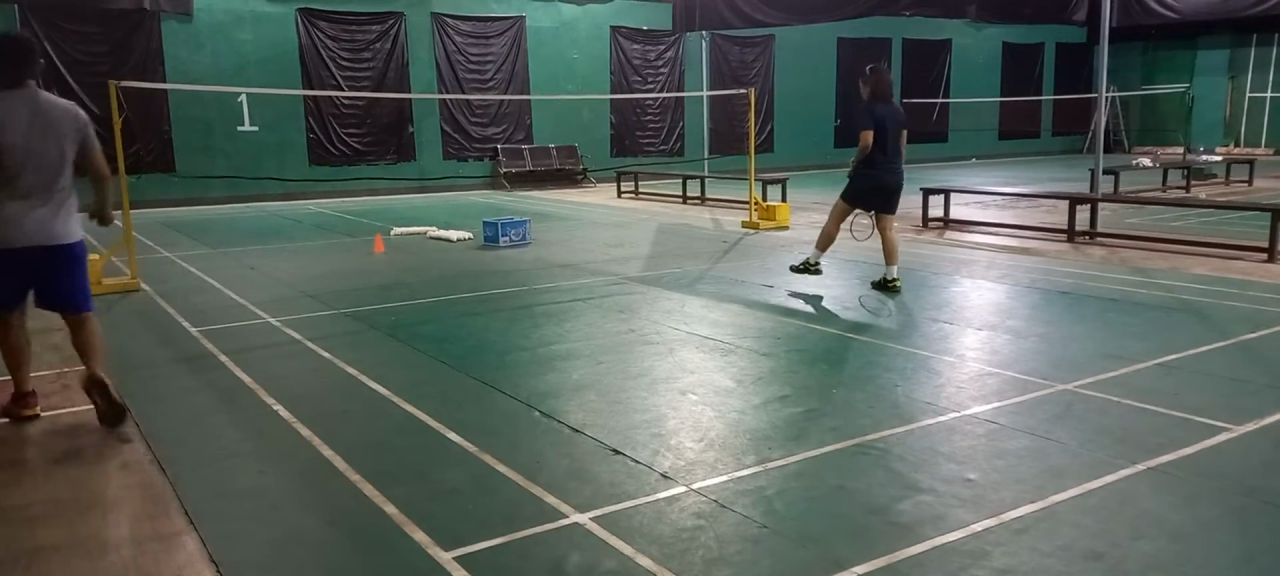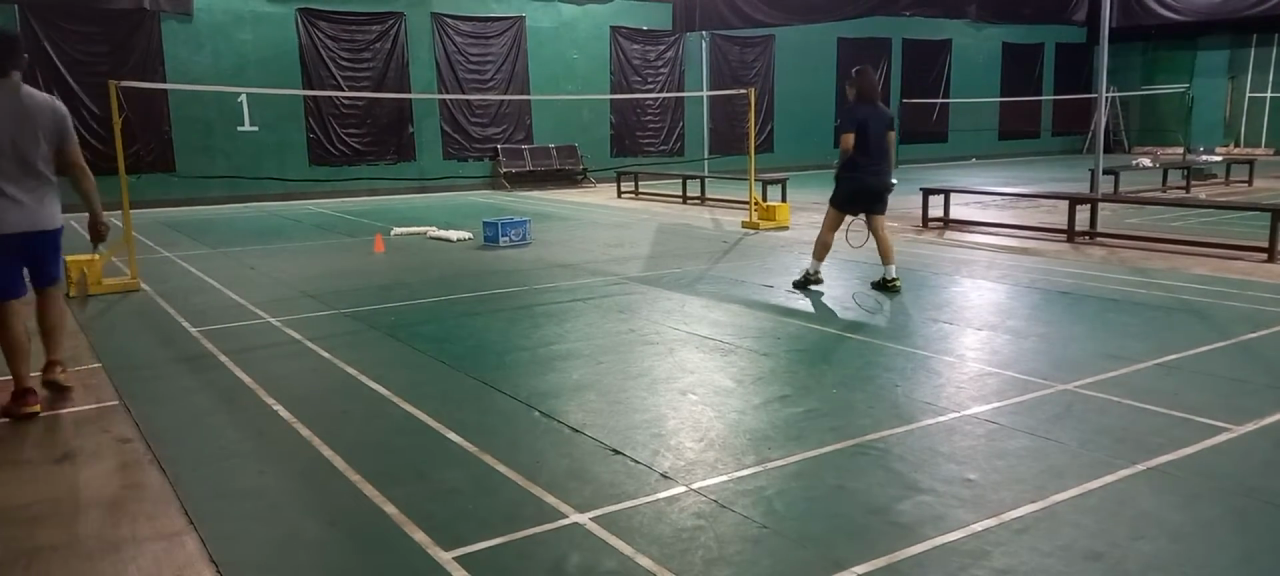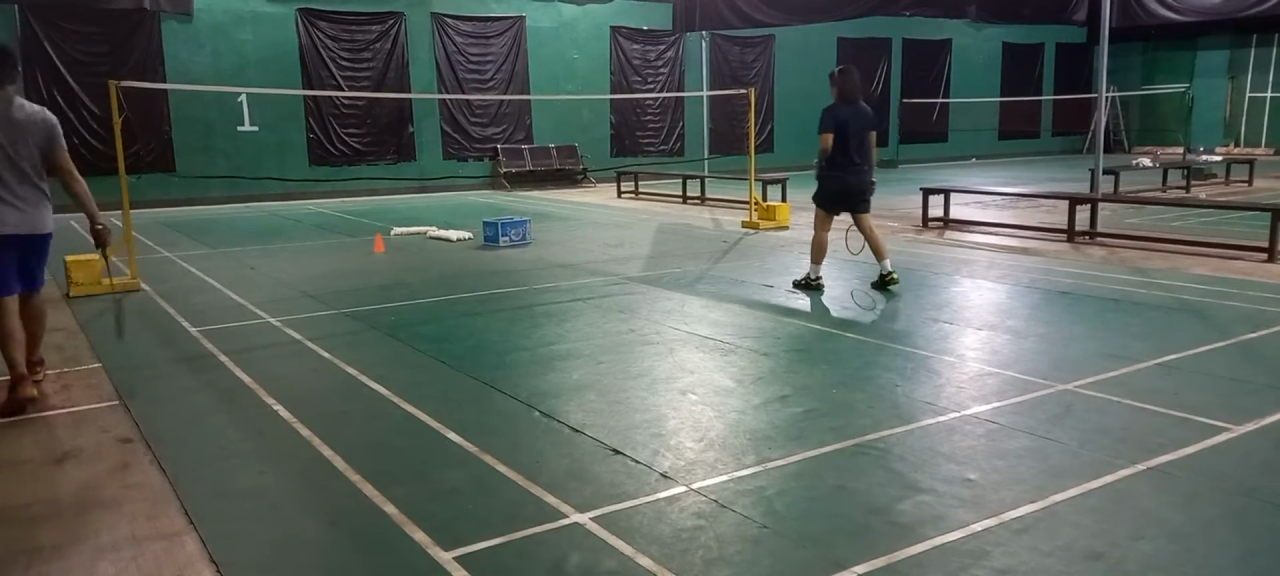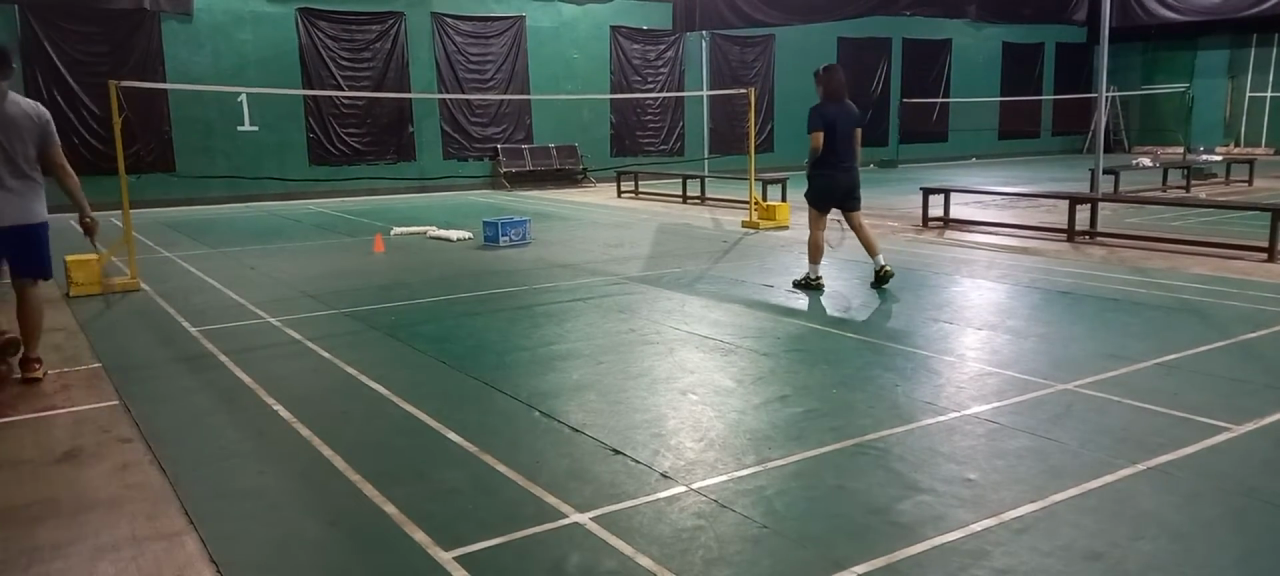
dt=0.2s
person 1, frame 1
right shoulder: (71, 114)
right elbow: (100, 173)
right wrist: (103, 208)
right hip: (61, 235)
right knee: (79, 315)
right ankle: (97, 375)
person 1, frame 2
right shoulder: (50, 106)
right elbow: (77, 167)
right wrist: (97, 215)
right hip: (44, 221)
right knee: (49, 291)
right ankle: (53, 365)
person 1, frame 3
right shoulder: (42, 118)
right elbow: (68, 175)
right wrist: (96, 220)
right hip: (35, 225)
right knee: (31, 294)
right ankle: (32, 364)
person 1, frame 4
right shoulder: (35, 112)
right elbow: (60, 168)
right wrist: (84, 211)
right hip: (29, 217)
right knee: (28, 286)
right ankle: (31, 359)
person 2, frame 1
left shoulder: (869, 109)
right shoulder: (898, 111)
left elbow: (866, 143)
right elbow: (902, 144)
left wrist: (855, 163)
left hip: (870, 175)
right hip: (894, 176)
left knee: (835, 218)
right knee: (887, 228)
left ankle: (813, 262)
right ankle: (891, 278)
person 2, frame 2
left shoulder: (852, 112)
right shoulder: (885, 113)
left elbow: (847, 146)
right elbow: (890, 146)
left wrist: (839, 164)
right wrist: (889, 176)
left hip: (855, 177)
right hip: (879, 178)
left knee: (829, 227)
right knee: (879, 229)
left ankle: (813, 272)
right ankle: (891, 278)
person 2, frame 3
left shoulder: (831, 112)
right shoulder: (866, 112)
left elbow: (826, 146)
right elbow: (871, 146)
left wrist: (819, 163)
right wrist: (870, 175)
left hip: (835, 178)
right hip: (859, 177)
left knee: (821, 228)
right knee: (866, 226)
left ankle: (814, 277)
right ankle: (887, 272)
person 2, frame 4
left shoulder: (818, 111)
right shoulder: (852, 109)
left elbow: (816, 145)
right elbow: (856, 143)
left wrist: (810, 163)
left hip: (825, 176)
right hip: (849, 175)
left knee: (817, 227)
right knee: (857, 223)
left ankle: (813, 277)
right ankle: (881, 267)
